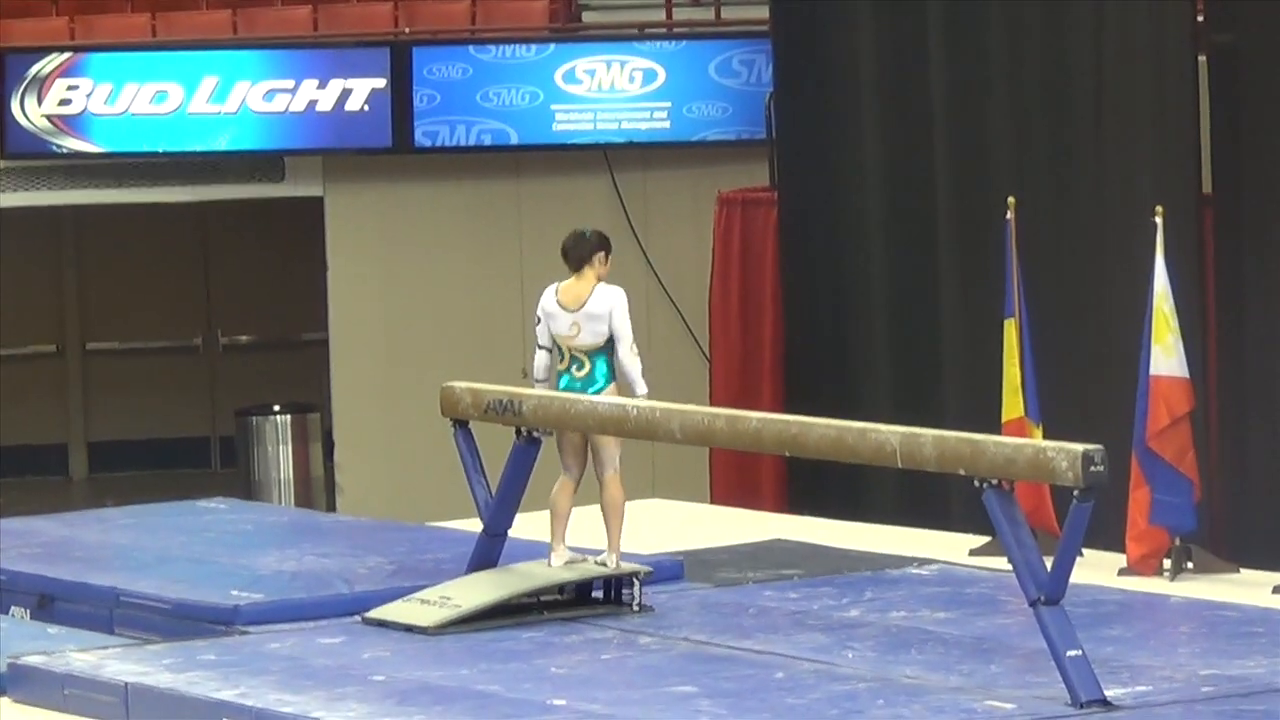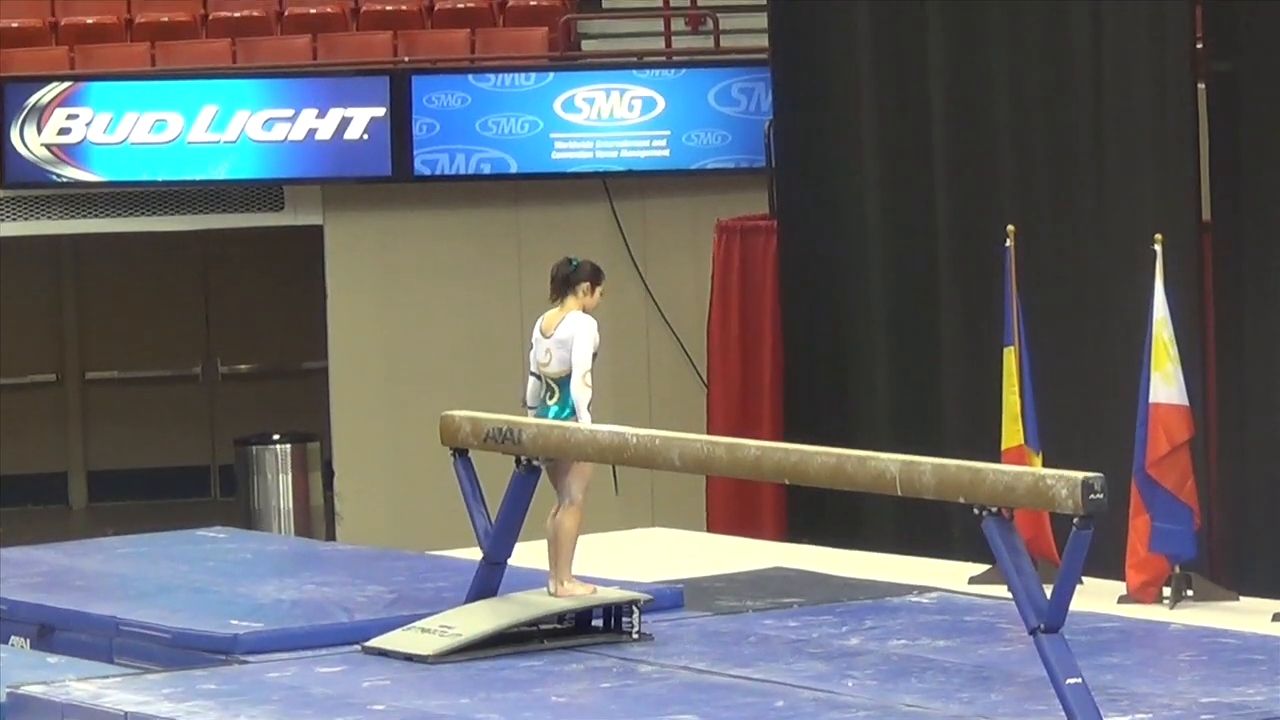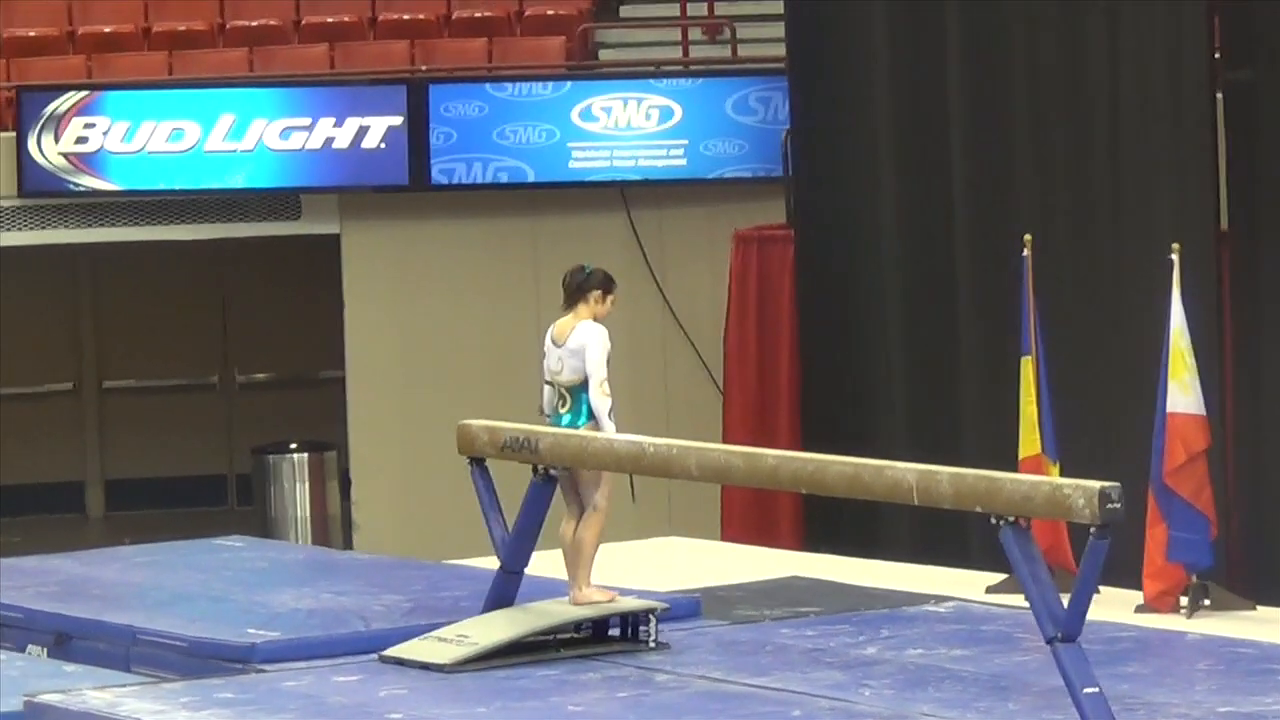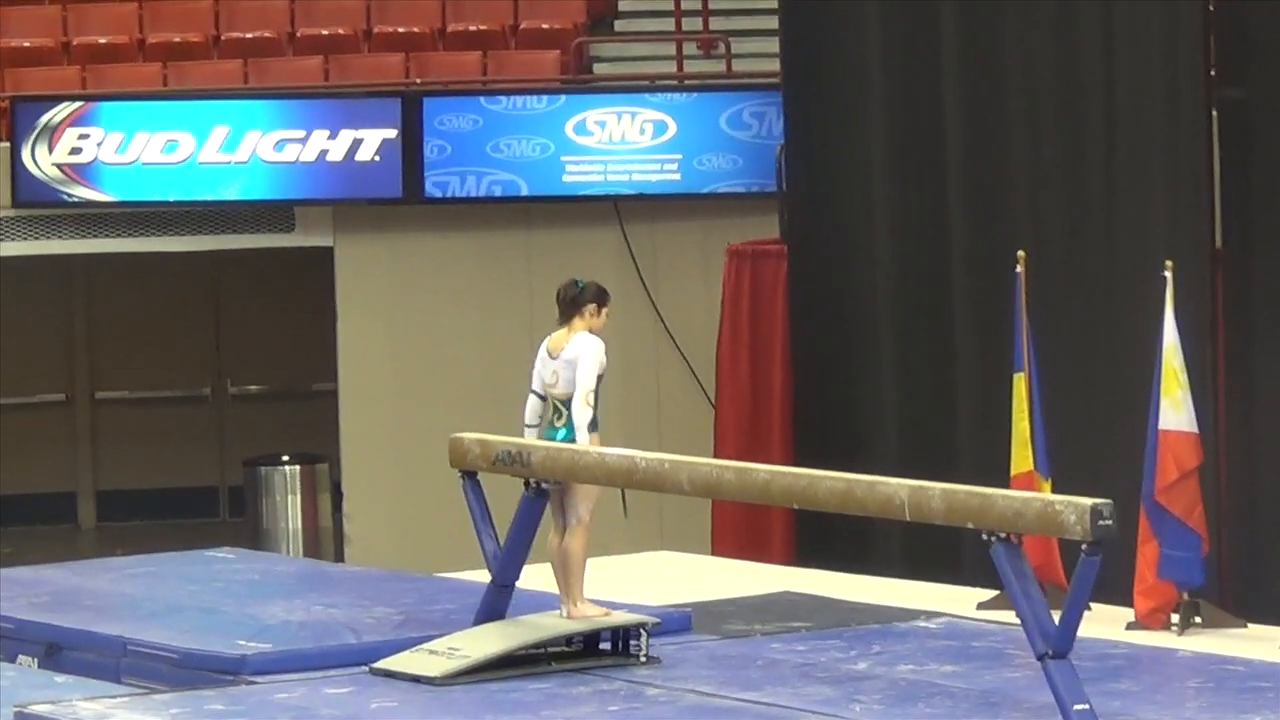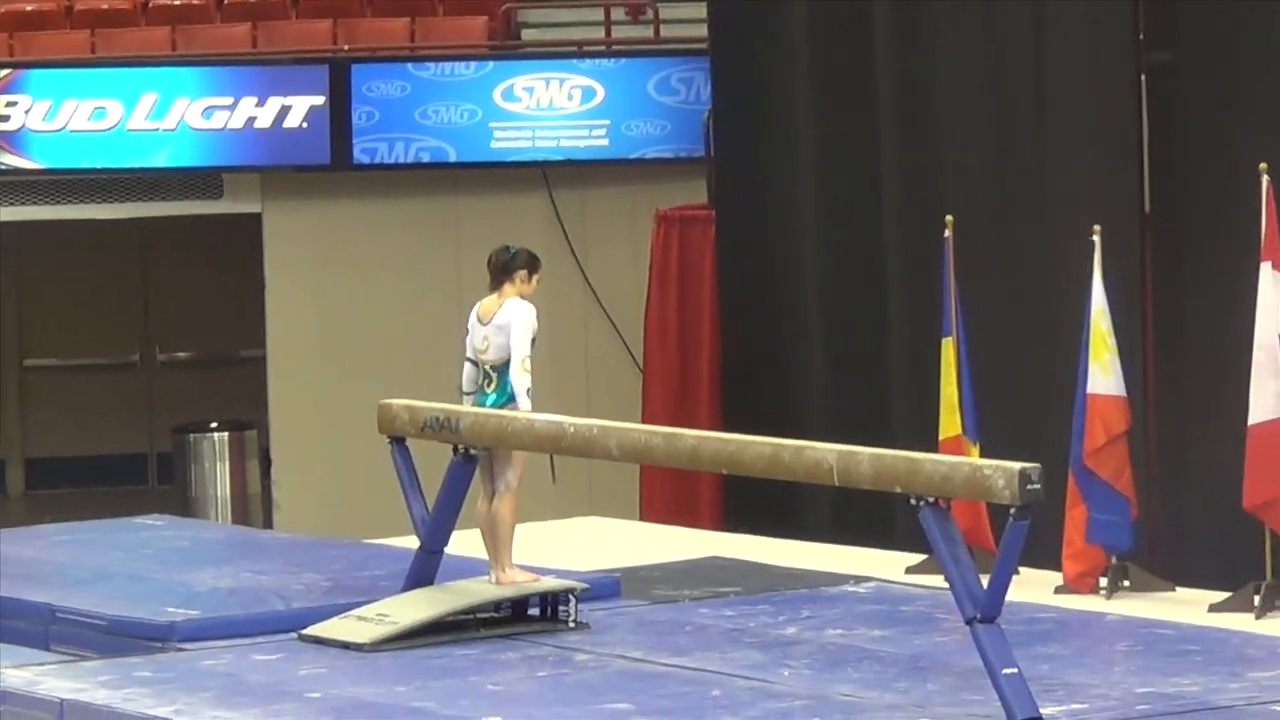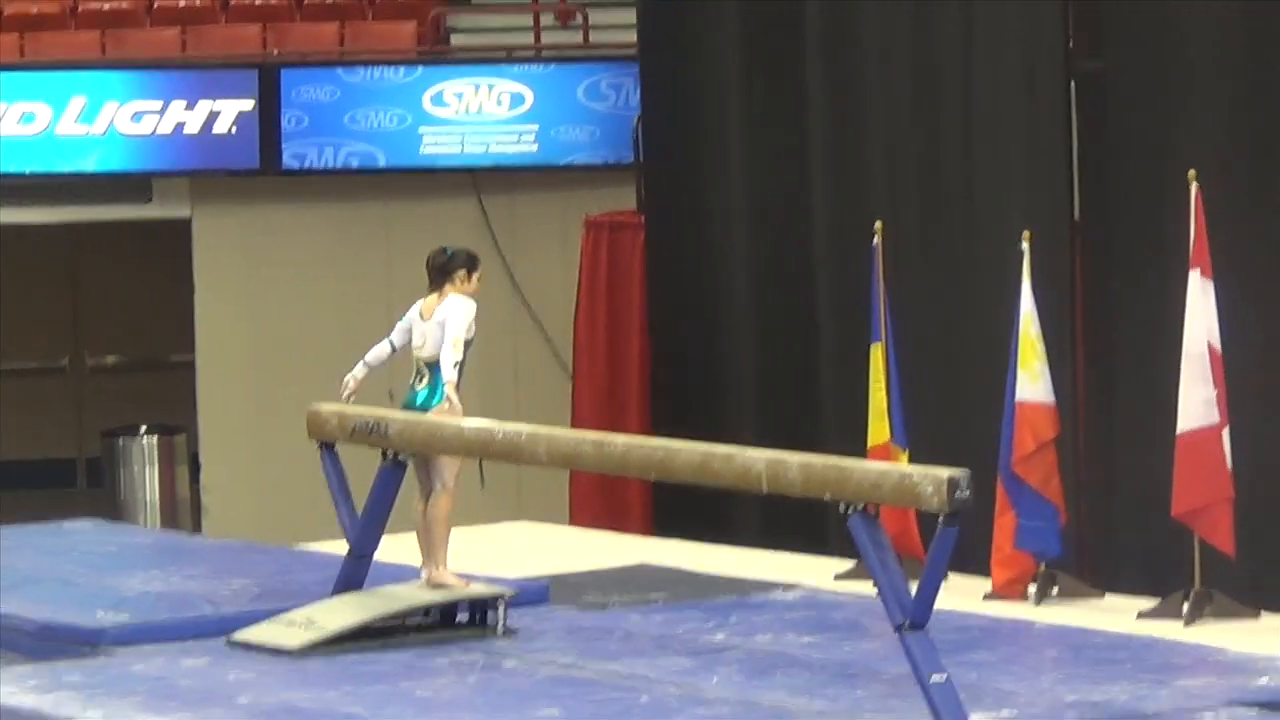
dt=0.4s
person 1, frame 1
left shoulder: (550, 295)
right shoulder: (612, 296)
left elbow: (543, 351)
right elbow: (625, 349)
left wrist: (541, 394)
right wrist: (640, 392)
left hip: (565, 389)
right hip: (601, 389)
left knee: (570, 473)
right knee: (608, 472)
left ankle: (558, 548)
right ankle: (613, 552)
person 1, frame 2
left shoulder: (542, 323)
right shoulder: (583, 324)
right elbow: (580, 380)
left wrist: (533, 420)
right wrist: (587, 425)
left hip: (546, 417)
right hip: (569, 418)
left knee: (562, 502)
right knee: (573, 501)
left ankle: (557, 575)
right ankle: (564, 581)
person 1, frame 3
left shoulder: (553, 331)
right shoulder: (594, 333)
right elbow: (598, 387)
right wrist: (610, 432)
left hip: (560, 425)
right hip: (584, 425)
left knee: (573, 510)
right knee: (595, 507)
left ankle: (576, 585)
right ankle: (583, 586)
person 1, frame 4
left shoulder: (547, 344)
right shoulder: (590, 344)
left elbow: (535, 398)
right elbow: (583, 398)
left wrist: (530, 441)
right wrist: (583, 444)
left hip: (552, 437)
right hip: (575, 438)
left knee: (560, 524)
right knee: (578, 523)
left ankle: (567, 600)
right ankle: (577, 603)
person 1, frame 5
left shoulder: (478, 310)
right shoulder: (521, 310)
left elbow: (470, 365)
right elbow: (520, 363)
left wrist: (470, 406)
right wrist: (525, 409)
left hip: (483, 401)
right hip: (507, 403)
left knee: (489, 490)
right knee: (506, 488)
left ankle: (496, 565)
right ankle: (505, 568)
person 1, frame 6
left shoulder: (419, 308)
right shoulder: (463, 305)
left elbow: (388, 343)
right elbow: (452, 346)
left wrist: (358, 371)
right wrist: (450, 384)
left hip: (414, 401)
right hip: (437, 401)
left knee: (430, 487)
right knee: (444, 486)
left ankle: (431, 565)
right ankle: (437, 567)
